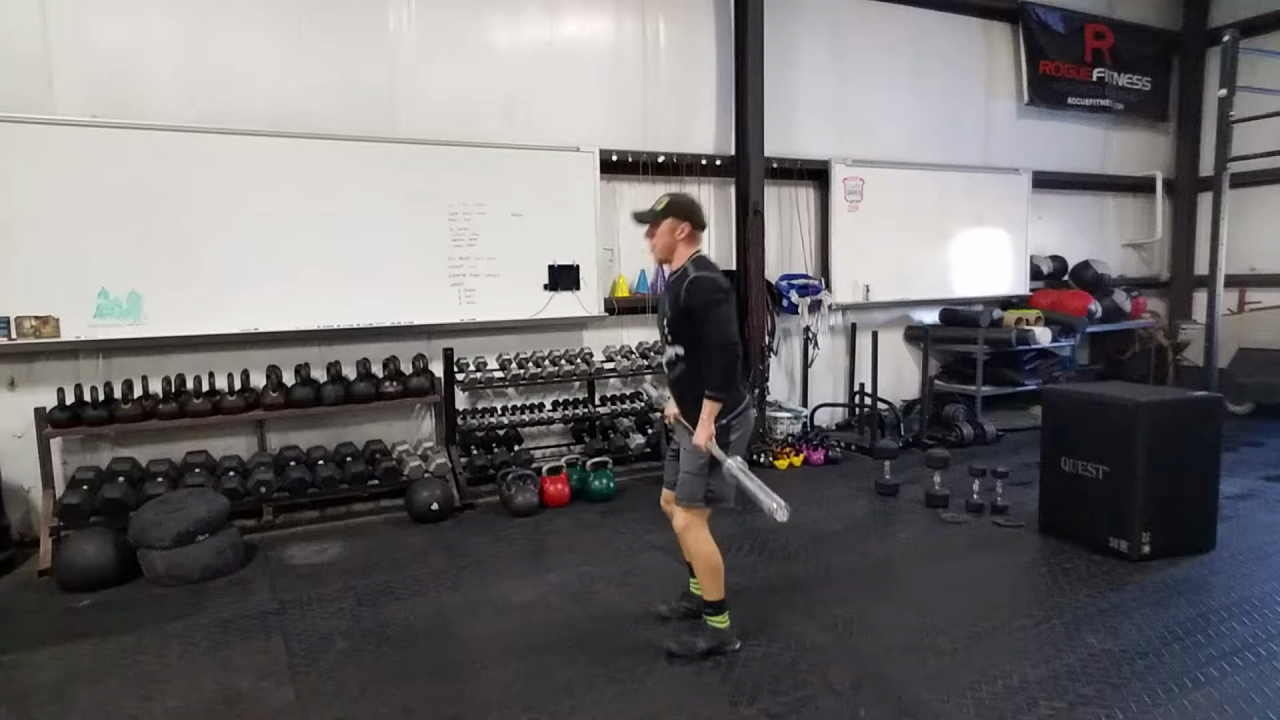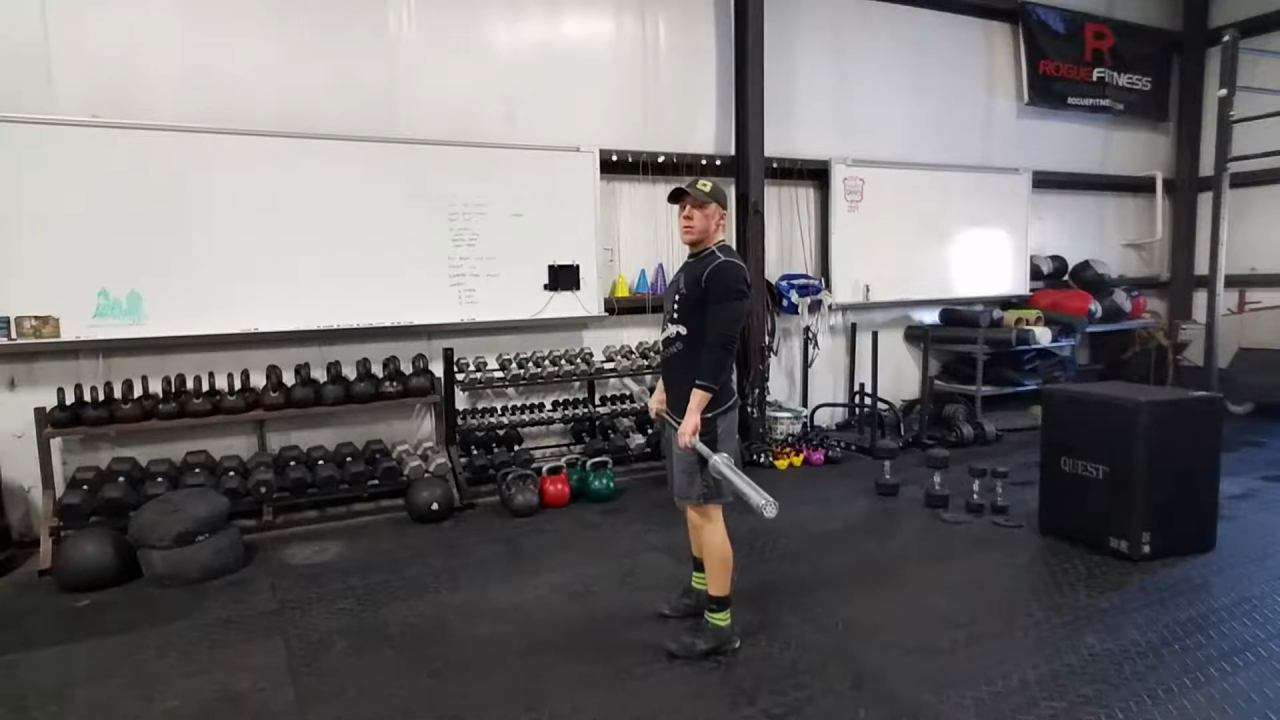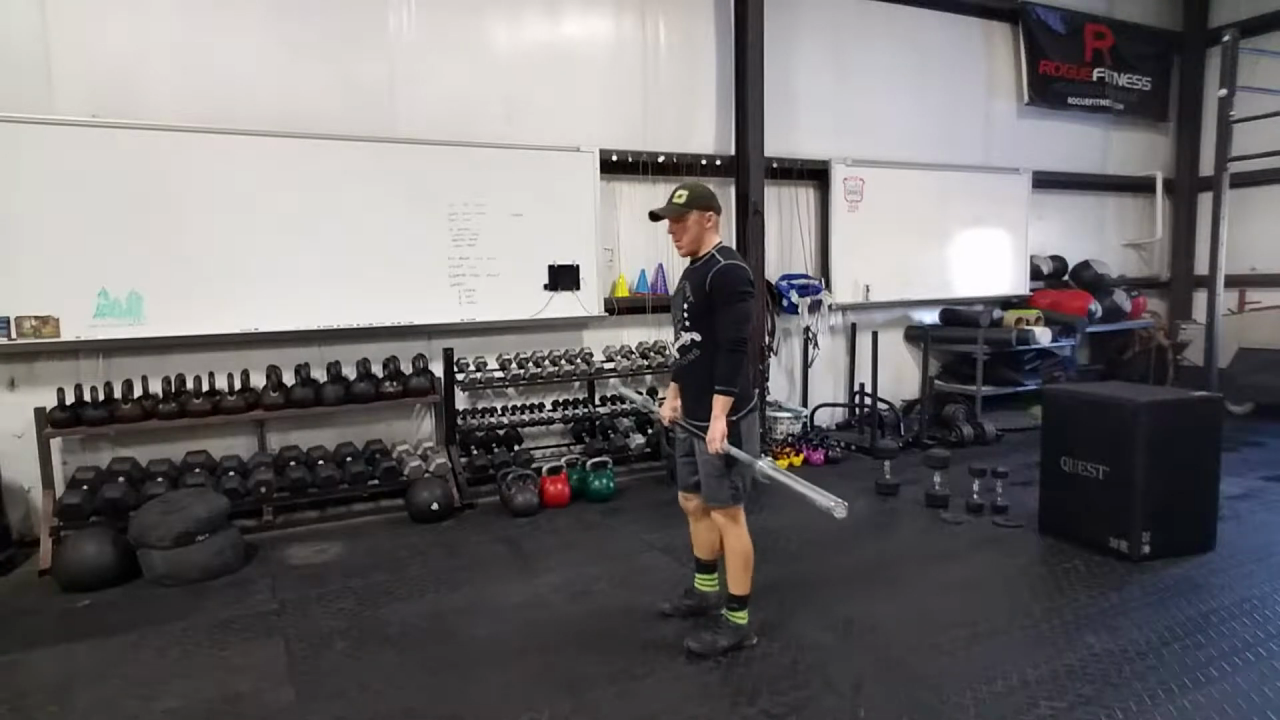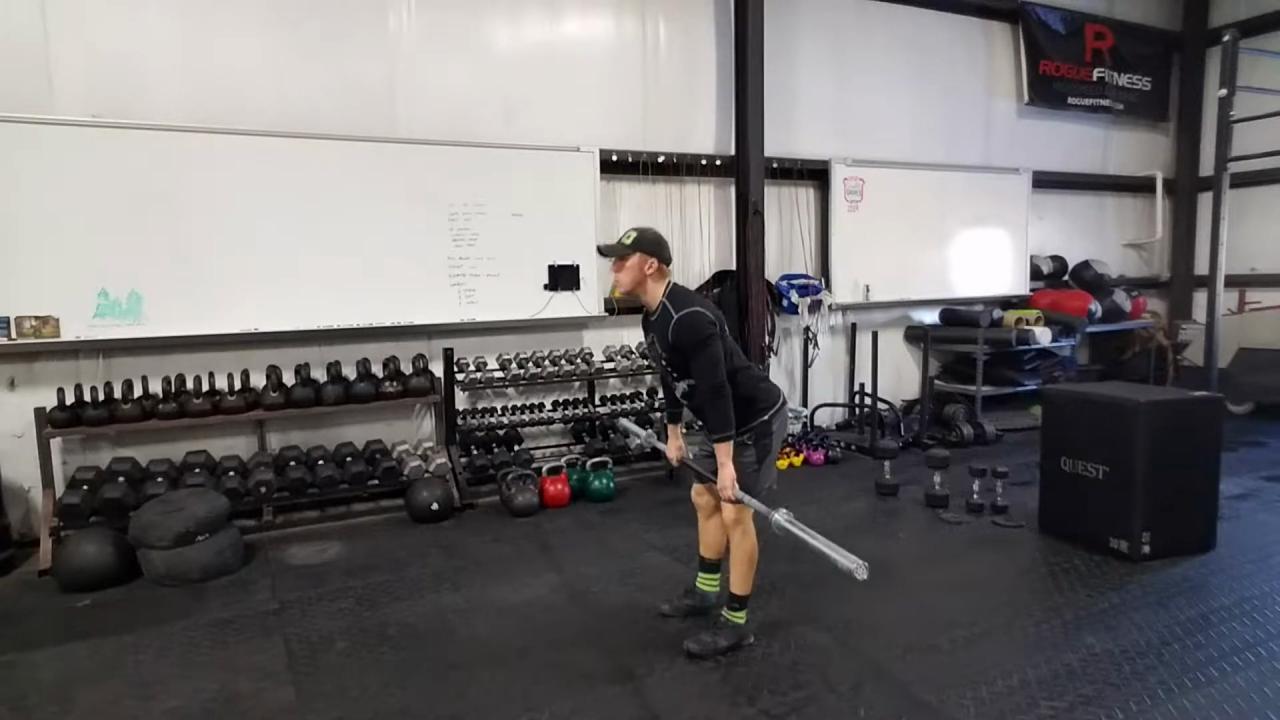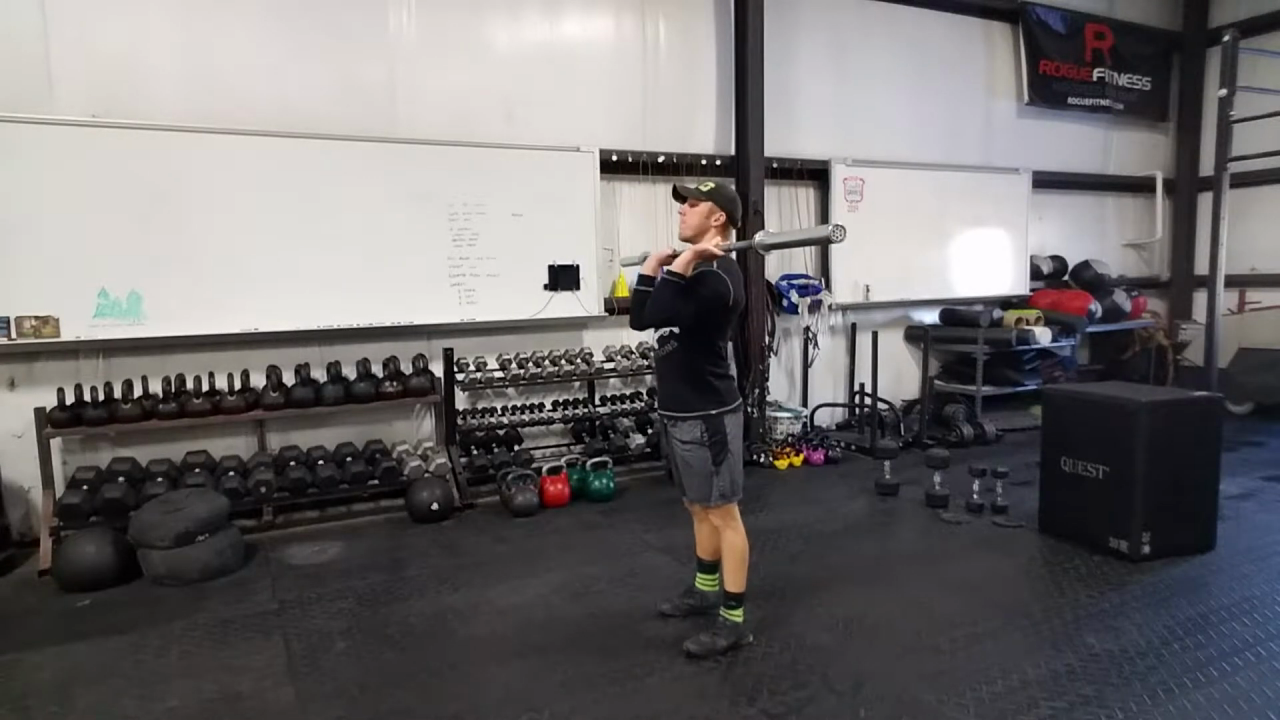
dt=1s
person 1, frame 1
left shoulder: (701, 282)
right shoulder: (678, 279)
left elbow: (726, 352)
left wrist: (709, 421)
right wrist: (677, 398)
left hip: (718, 420)
right hip: (693, 415)
left knee: (690, 519)
right knee: (672, 503)
left ankle: (718, 626)
right ankle: (698, 593)
person 1, frame 2
left shoulder: (725, 269)
right shoulder: (691, 267)
left elbow: (719, 348)
left wrist: (695, 411)
right wrist: (663, 388)
left hip: (705, 411)
right hip: (681, 405)
left knee: (705, 509)
right knee: (690, 504)
left ankle: (719, 624)
right ankle: (701, 590)
person 1, frame 3
left shoulder: (729, 273)
right shoulder: (693, 272)
left elbow: (735, 351)
left wrist: (720, 417)
right wrist: (672, 395)
left hip: (724, 417)
right hip: (693, 415)
left knee: (727, 514)
right knee: (693, 504)
left ankle: (737, 621)
right ankle: (705, 590)
person 1, frame 4
left shoulder: (688, 318)
right shoulder: (653, 317)
left elbow: (716, 391)
right elbow: (673, 381)
left wrist: (725, 463)
right wrist: (674, 434)
left hip: (754, 416)
right hip: (724, 419)
left knee: (734, 513)
right knee: (703, 499)
left ankle: (735, 623)
right ankle: (705, 592)
person 1, frame 5
left shoulder: (716, 278)
right shoulder: (693, 271)
left elbow: (653, 315)
right elbow: (640, 317)
left wrist: (683, 263)
right wrist: (653, 267)
left hip: (708, 414)
right hip: (678, 411)
left knee: (722, 512)
right knee: (698, 507)
left ankle: (733, 621)
right ankle: (705, 590)
